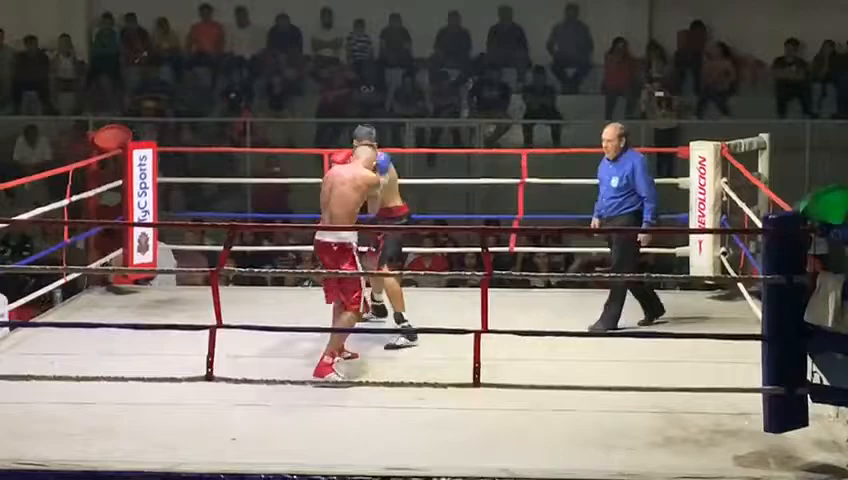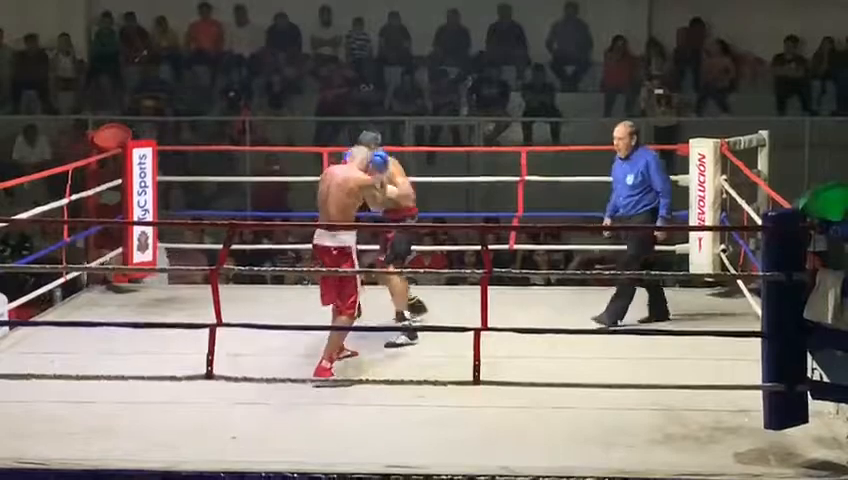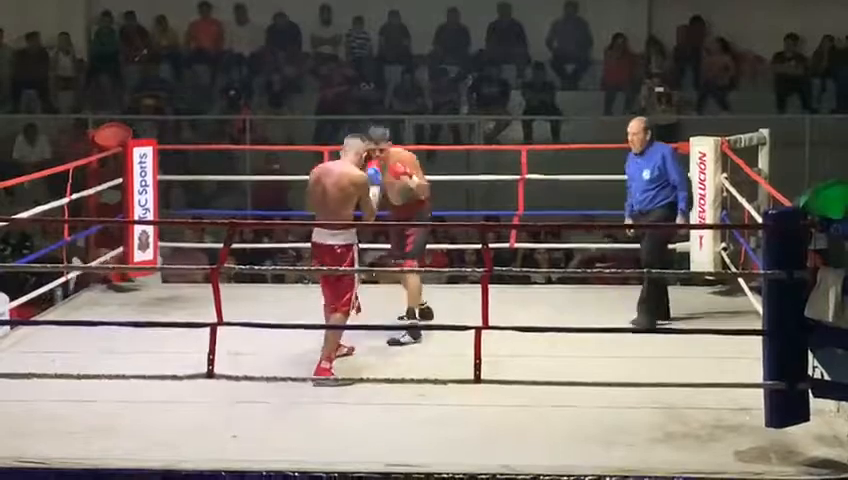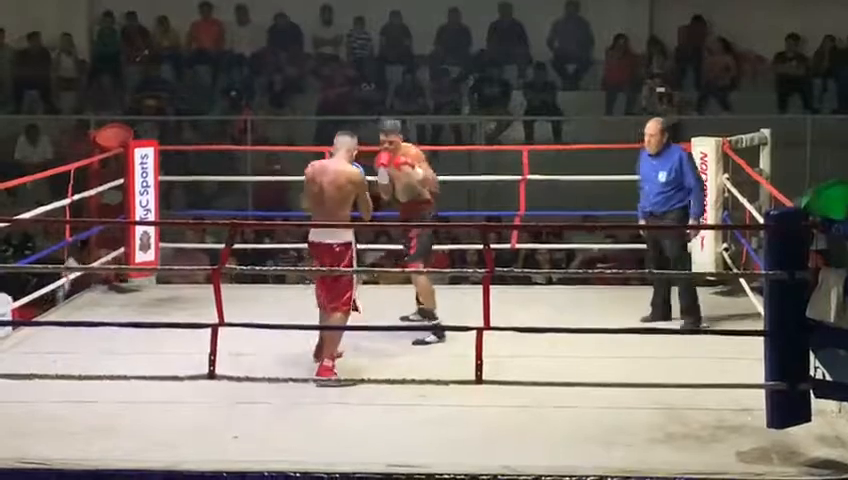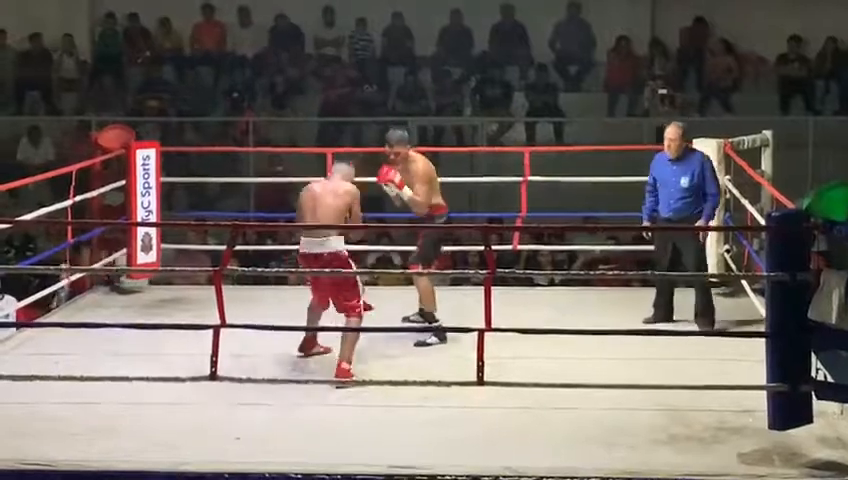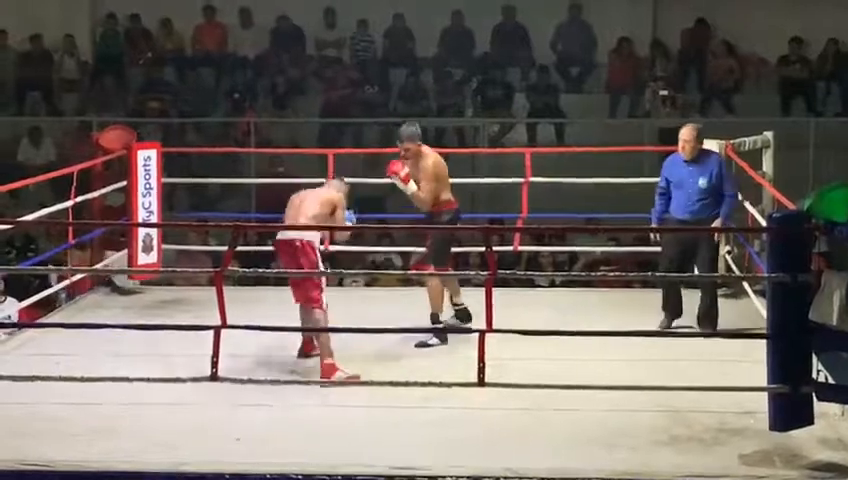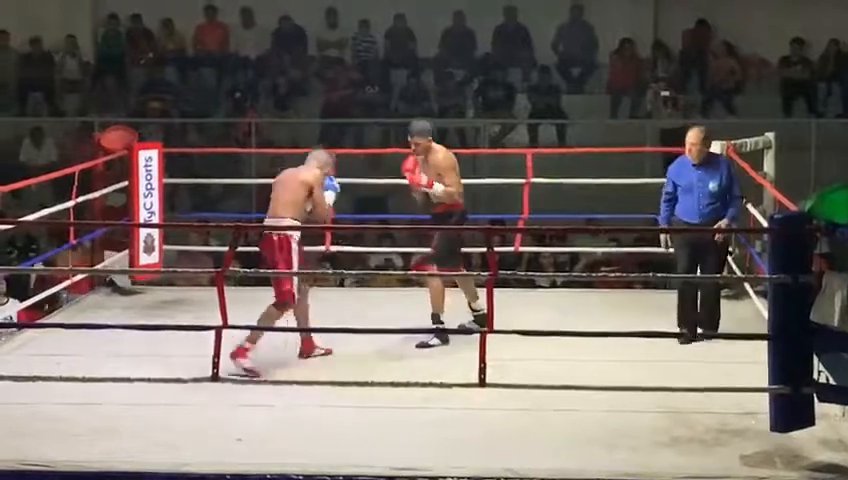
dt=0.2s
person 1, frame 1
left shoulder: (333, 171)
right shoulder: (370, 178)
right elbow: (375, 202)
left hip: (321, 239)
right hip: (341, 243)
left knee: (341, 297)
right knee: (354, 307)
left ankle: (336, 349)
right ankle: (324, 365)
person 1, frame 2
left shoulder: (327, 173)
right shoulder: (364, 180)
right elbow: (380, 203)
right wrist: (380, 175)
left hip: (321, 241)
right hip: (341, 244)
left knee: (339, 300)
right knee: (348, 310)
left ankle: (337, 348)
right ankle: (324, 367)
person 1, frame 3
left shoulder: (318, 171)
right shoulder: (358, 177)
right elbow: (369, 217)
left hip: (319, 240)
right hip: (342, 243)
left knee: (332, 299)
right knee: (341, 308)
left ankle: (333, 347)
right ankle: (323, 368)
person 1, frame 4
left shoulder: (312, 168)
right shoulder: (355, 174)
right elbow: (367, 215)
left hip: (316, 239)
right hip: (340, 242)
left knee: (326, 296)
right knee: (341, 307)
left ankle: (324, 348)
right ankle: (326, 367)
person 1, frame 5
left shoulder: (308, 189)
right shoulder: (351, 190)
right elbow: (356, 227)
left hip: (307, 250)
right hip: (332, 251)
left knee: (320, 294)
right knee: (354, 310)
left ankle: (309, 344)
right ankle: (343, 368)
person 1, frame 6
left shoulder: (299, 195)
right shoulder: (337, 198)
right elbow: (341, 236)
right wrist: (348, 222)
left hip: (283, 240)
right hip: (303, 242)
left knee: (306, 296)
right knee: (316, 304)
left ankle: (308, 345)
right ankle: (329, 368)
person 1, frame 7
left shoulder: (284, 175)
right shoulder: (315, 177)
right elbow: (323, 216)
right wrist: (330, 195)
left hip: (271, 231)
right hip: (282, 235)
left knee: (301, 290)
right knee: (285, 300)
left ankle: (308, 345)
right ankle: (243, 350)
person 2, frame 1
left shoulder: (380, 162)
right shoulder: (373, 161)
left elbow: (376, 195)
left hip: (395, 218)
right hip: (385, 215)
left knee: (384, 269)
left ankle: (406, 331)
right ankle: (377, 307)
person 2, frame 2
left shoulder: (390, 166)
left elbow: (409, 197)
right elbow: (376, 207)
left wrist: (386, 185)
left hip: (404, 219)
right hip: (391, 218)
left knee: (390, 269)
right knee: (384, 264)
left ankle: (408, 330)
right ankle: (414, 304)
person 2, frame 3
left shoulder: (406, 158)
right shoulder: (374, 164)
left elbow: (426, 192)
left wrist: (409, 178)
right wrist: (373, 182)
left hip: (417, 213)
right hip: (397, 214)
left knee: (410, 265)
right knee: (401, 264)
left ankle: (414, 329)
right ankle: (422, 309)
person 2, frame 4
left shoulder: (413, 154)
right shoulder: (386, 157)
left elbow: (434, 186)
right elbow: (386, 196)
left wrist: (413, 169)
right wrist: (382, 172)
left hip: (422, 213)
right hip: (407, 213)
left knee: (416, 267)
right knee: (413, 264)
left ankle: (436, 328)
right ankle: (423, 310)
person 2, frame 5
left shoulder: (418, 167)
right shoulder: (401, 164)
left elbow: (420, 207)
right elbow: (400, 202)
left wrist: (400, 186)
right wrist: (390, 186)
left hip: (436, 218)
right hip: (431, 218)
left knee: (418, 269)
right knee: (425, 265)
left ankle: (438, 330)
right ankle: (425, 312)
person 2, frame 6
left shoulder: (429, 162)
right shoulder: (412, 159)
left elbow: (424, 202)
right elbow: (414, 194)
left wrist: (406, 181)
right wrist: (401, 178)
left hip: (443, 214)
right hip: (439, 214)
left knee: (430, 268)
right knee: (441, 266)
left ankle: (438, 331)
right ankle: (462, 312)
person 2, frame 7
left shoulder: (441, 157)
right shoulder: (422, 159)
left elbow: (456, 192)
right elbow: (421, 200)
left wrist: (430, 185)
right wrist: (413, 180)
left hip: (450, 216)
right hip: (441, 216)
left knee: (432, 269)
right knee: (454, 268)
left ankle: (439, 331)
right ankle: (480, 316)
person 3, frame 1
left shoulder: (636, 161)
right shoulder: (605, 163)
left elbow: (649, 196)
left wrist: (646, 226)
right wrist: (597, 215)
left hip: (627, 222)
right hip: (611, 223)
left knee: (620, 271)
right knee: (627, 270)
left ankle: (608, 320)
right ankle: (654, 309)
person 3, frame 2
left shoulder: (649, 158)
right shoulder: (618, 162)
left elbow: (665, 191)
left wrist: (662, 220)
right wrist: (609, 216)
left hip: (645, 220)
right hip: (628, 220)
left knee: (629, 265)
right knee: (642, 267)
left ankle: (613, 315)
right ankle: (659, 311)
person 3, frame 3
left shoulder: (664, 153)
right shoulder: (631, 158)
left elbow: (682, 184)
left wrist: (682, 213)
right wrist: (629, 215)
left hip: (661, 214)
right hip: (641, 216)
left knee: (651, 260)
right knee: (652, 262)
left ankle: (648, 314)
right ankle: (658, 310)
person 3, frame 4
left shoulder: (679, 156)
right shoulder: (644, 157)
left elbow: (696, 188)
left wrist: (695, 216)
right wrist: (642, 216)
left hip: (674, 218)
right hip: (652, 219)
left knee: (679, 265)
right knee: (656, 266)
left ankle: (691, 315)
right ankle: (660, 310)
person 3, frame 5
left shoulder: (699, 161)
right shoulder: (658, 161)
left elbow: (713, 194)
right elbow: (651, 192)
left wrist: (705, 219)
right wrist: (647, 217)
left hip: (691, 224)
right hip: (664, 223)
left knee: (697, 271)
right knee: (663, 269)
left ankle: (704, 319)
right ankle: (662, 312)
person 3, frame 6
left shoulder: (715, 162)
right shoulder: (670, 163)
left elbow: (730, 195)
right elbow: (662, 195)
left wrist: (722, 219)
right wrist: (656, 221)
left hip: (706, 227)
right hip: (676, 225)
left knee: (708, 276)
right knee: (668, 270)
left ankle: (707, 323)
right ankle: (671, 312)
person 3, frame 7
left shoulder: (723, 165)
right shoulder: (677, 167)
left elbow: (736, 197)
right elbow: (667, 199)
left wrist: (728, 220)
right wrist: (664, 227)
left hip: (715, 231)
right hip: (685, 230)
left knee: (712, 281)
right knee: (685, 277)
left ankle: (708, 326)
right ankle: (687, 327)
